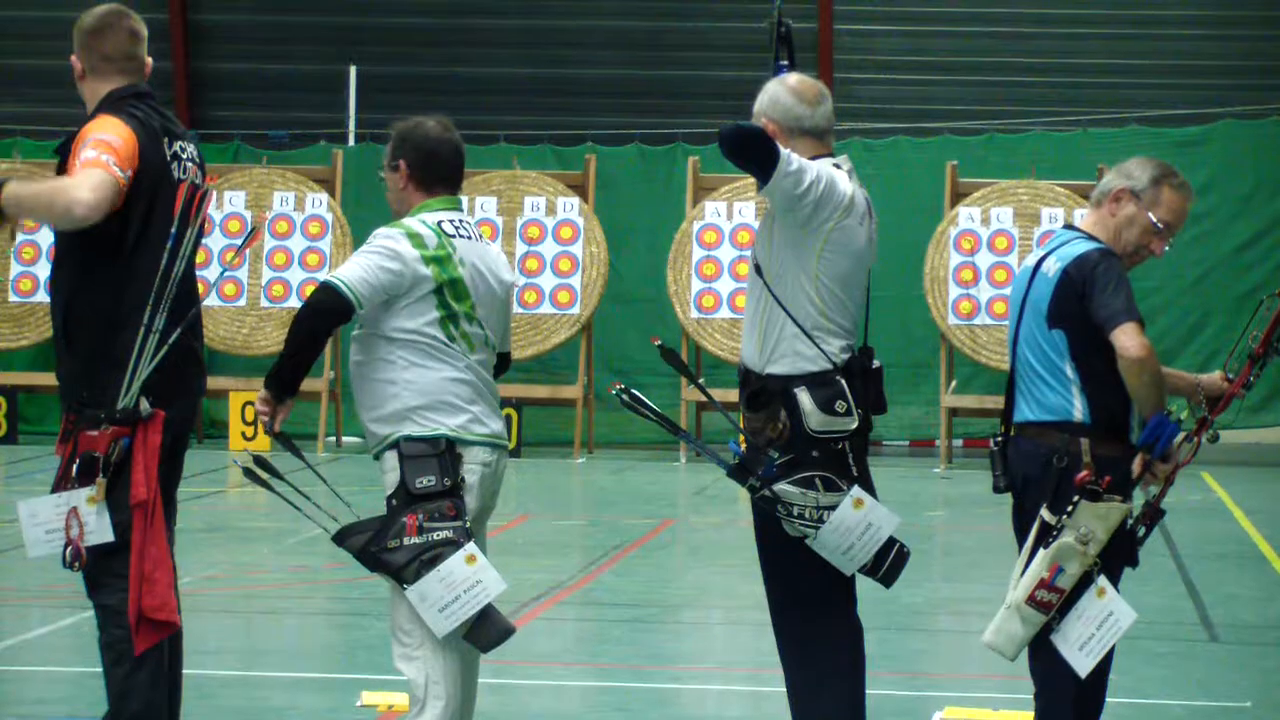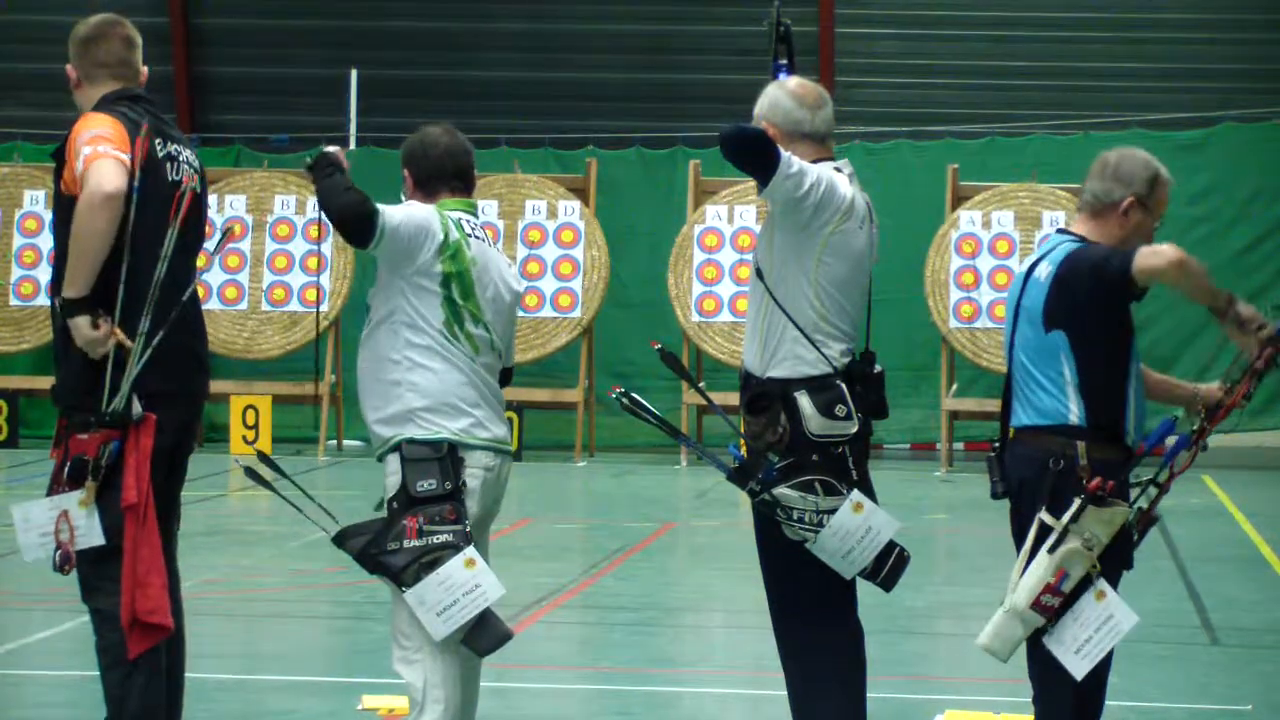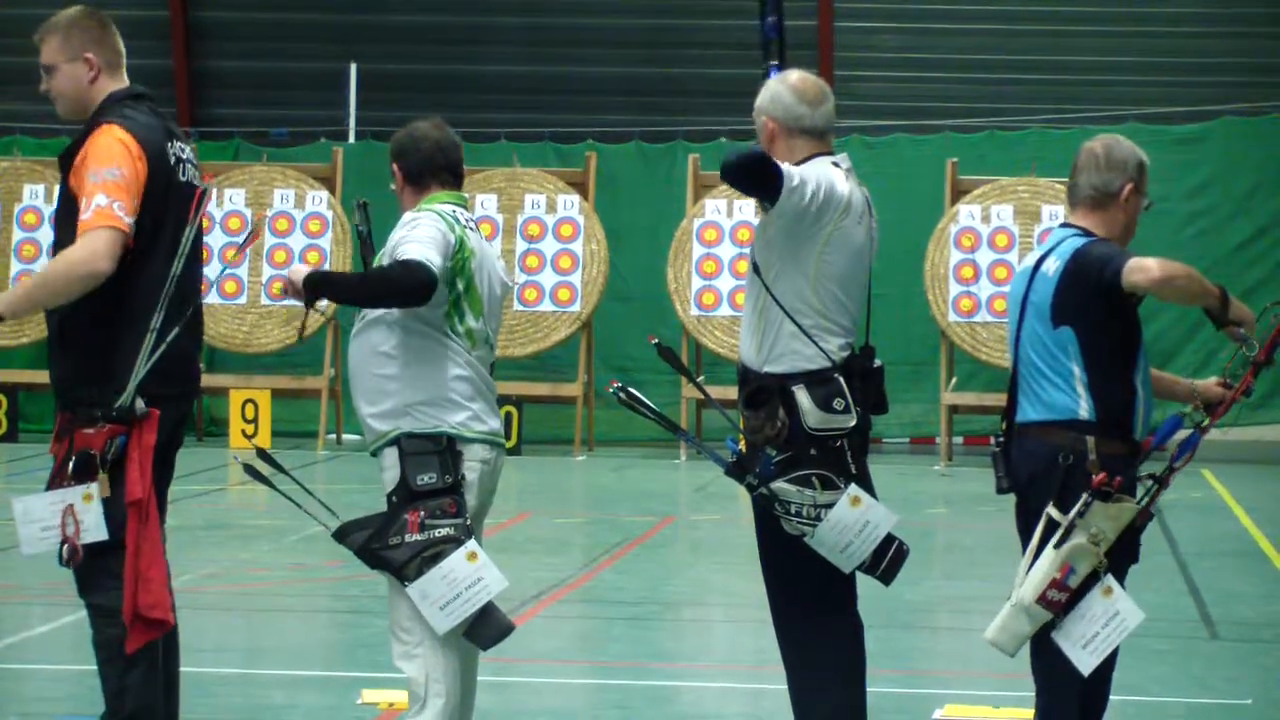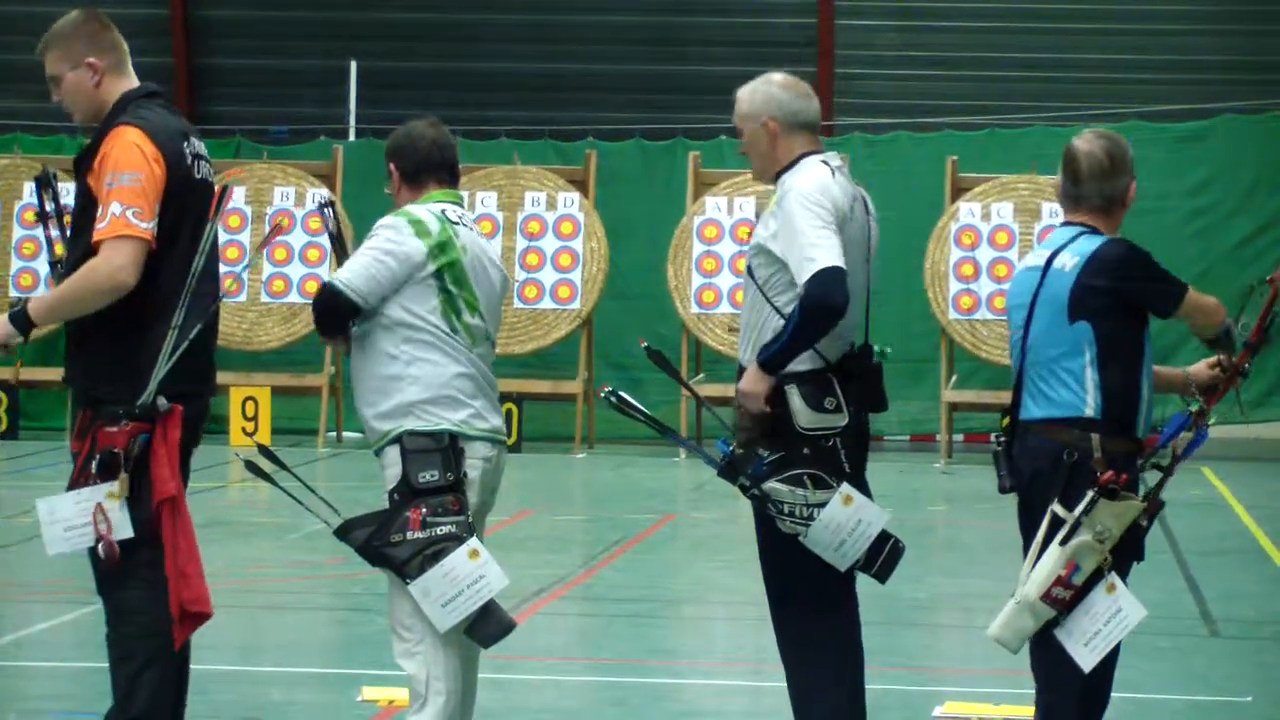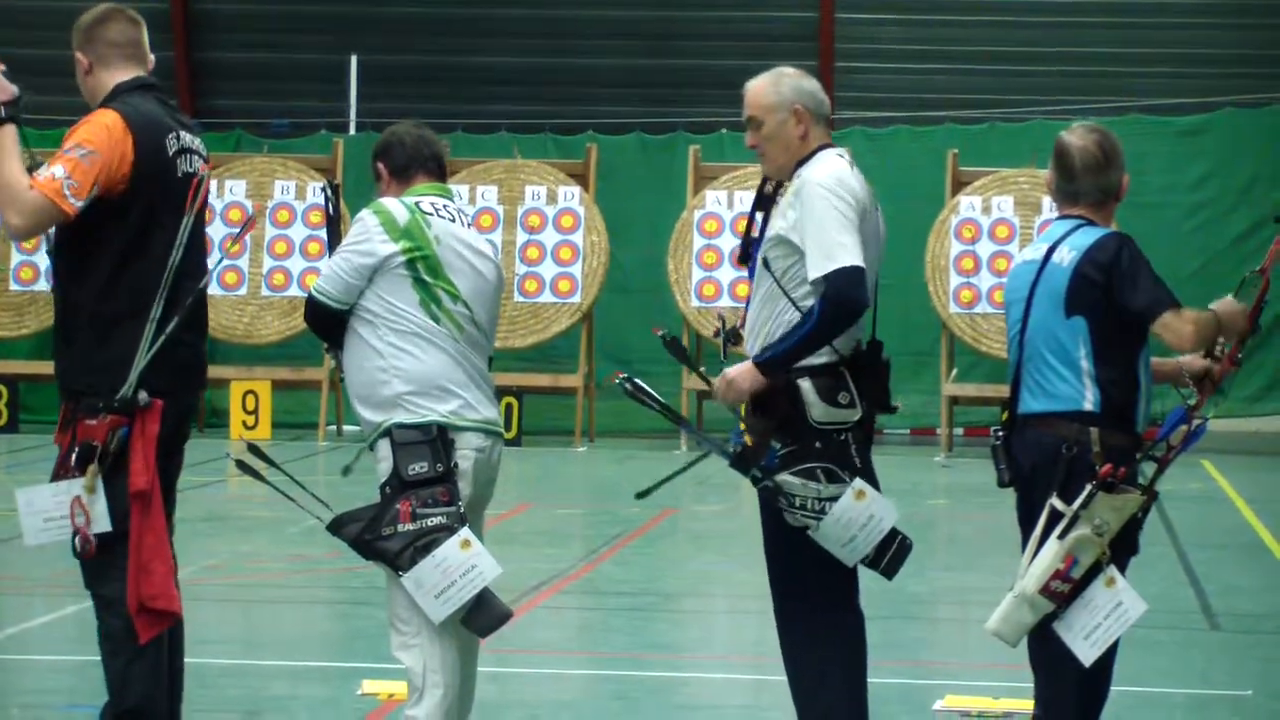
dt=1s
person 1, frame 1
left shoulder: (112, 130)
right shoulder: (174, 136)
left elbow: (83, 202)
left hip: (119, 385)
right hip: (165, 378)
left knee: (118, 568)
right knee: (145, 559)
person 1, frame 2
left shoulder: (101, 128)
right shoulder: (178, 146)
left elbow: (103, 190)
left wrist: (75, 300)
left hip: (118, 388)
right hip: (173, 382)
left knee: (115, 575)
right knee: (152, 565)
person 1, frame 3
left shoulder: (113, 138)
right shoulder: (165, 136)
left elbow: (96, 257)
left hip: (116, 393)
right hip: (153, 384)
left knee: (111, 575)
right knee: (138, 564)
person 1, frame 4
left shoulder: (129, 140)
right shoulder: (176, 133)
left elbow: (119, 268)
right wrist: (74, 243)
left hip: (132, 393)
right hip: (164, 385)
left knee: (129, 570)
right knee: (147, 563)
person 1, frame 5
left shoulder: (112, 126)
right shoulder: (182, 133)
left hip: (118, 382)
right hip: (168, 375)
left knee: (118, 565)
right knee: (146, 556)
person 2, frame 1
left shoulder: (814, 187)
right shoulder: (840, 189)
left elbow: (736, 143)
left wrist: (765, 134)
left hip: (802, 415)
right hip: (813, 406)
left knee: (812, 596)
right knee: (809, 591)
person 2, frame 2
left shoulder: (816, 192)
right shoulder: (844, 194)
left elbow: (738, 143)
left wrist: (765, 136)
left hip: (803, 423)
right hip: (818, 412)
left knee: (813, 602)
right knee: (812, 598)
person 2, frame 3
left shoulder: (815, 188)
right shoulder: (841, 186)
left elbow: (743, 169)
left wrist: (752, 155)
left hip: (803, 418)
right hip: (815, 407)
left knee: (812, 592)
right knee: (812, 590)
person 2, frame 4
left shoulder: (804, 187)
right shoulder: (841, 185)
left elbow: (826, 297)
left wrist: (762, 368)
left hip: (803, 414)
right hip: (826, 407)
left knee: (807, 590)
right knee: (818, 587)
person 2, frame 5
left shoulder: (822, 181)
right shoulder: (823, 181)
left elbow: (844, 297)
left wrist: (760, 367)
right wrist: (766, 372)
left hip: (813, 412)
right hip: (814, 405)
left knee: (814, 585)
right knee: (813, 584)
person 3, frame 1
left shoulder: (405, 241)
right shoulder: (489, 252)
left elbow: (323, 308)
left wrist: (279, 386)
right hip: (476, 450)
left knee: (425, 622)
person 3, frame 2
left shoulder: (425, 225)
right shoulder: (496, 259)
left elbow: (354, 217)
left wrist: (327, 164)
right hip: (477, 451)
left knee: (426, 627)
person 3, frame 3
left shoulder: (428, 222)
right shoulder: (480, 244)
left elbow: (414, 281)
left wrist: (316, 282)
right hip: (465, 443)
left knee: (424, 615)
person 3, frame 4
left shoulder: (411, 226)
right shoulder: (481, 245)
left elbow: (333, 306)
left wrist: (344, 332)
right wrist: (378, 329)
right hip: (472, 443)
left knee: (423, 615)
person 3, frame 5
left shoulder: (386, 219)
right shoulder: (479, 243)
left elbow: (319, 312)
left wrist: (362, 340)
right hip: (475, 437)
left knee: (421, 610)
person 4, frame 1
left shoulder: (1049, 256)
right shoulder: (1094, 263)
right elbow: (1133, 352)
left wrist: (1195, 386)
left hip: (1042, 458)
right hip: (1078, 465)
left knee: (1058, 611)
person 4, frame 2
left shoulder: (1051, 262)
right shoulder: (1084, 265)
right elbow: (1167, 261)
left wrist: (1193, 394)
right wrist: (1229, 308)
left hip: (1047, 464)
right hip: (1074, 471)
left knee: (1062, 615)
person 4, frame 3
left shoulder: (1049, 258)
right shoulder: (1087, 259)
right elbow: (1155, 274)
left wrist: (1190, 390)
right wrist: (1223, 303)
left hip: (1050, 458)
right hip: (1082, 465)
left knee: (1066, 613)
person 4, frame 4
left shoulder: (1032, 265)
right shoulder: (1111, 259)
right elbow: (1208, 316)
left wrist: (1183, 380)
right wrist: (1221, 331)
left hip: (1041, 453)
right hip: (1087, 461)
person 4, frame 5
left shoulder: (1030, 257)
right shoulder: (1107, 251)
right elbow: (1184, 331)
left wrist: (1176, 370)
right wrist: (1223, 317)
left hip: (1038, 445)
right hip: (1087, 454)
